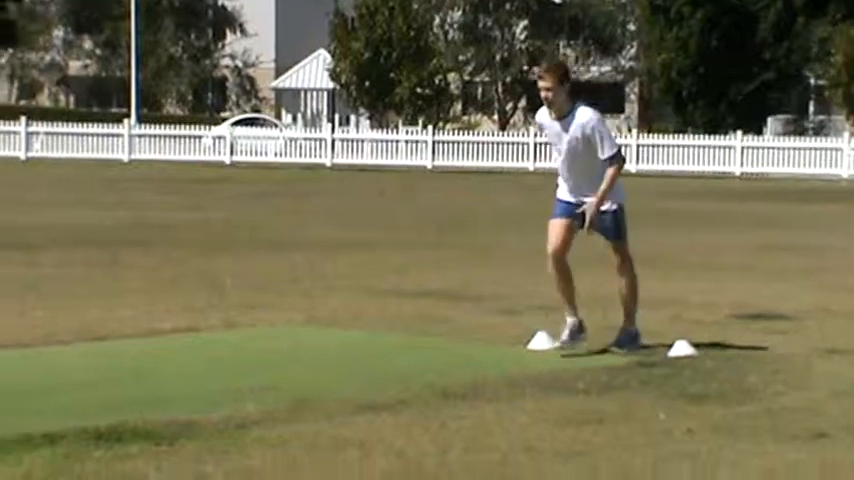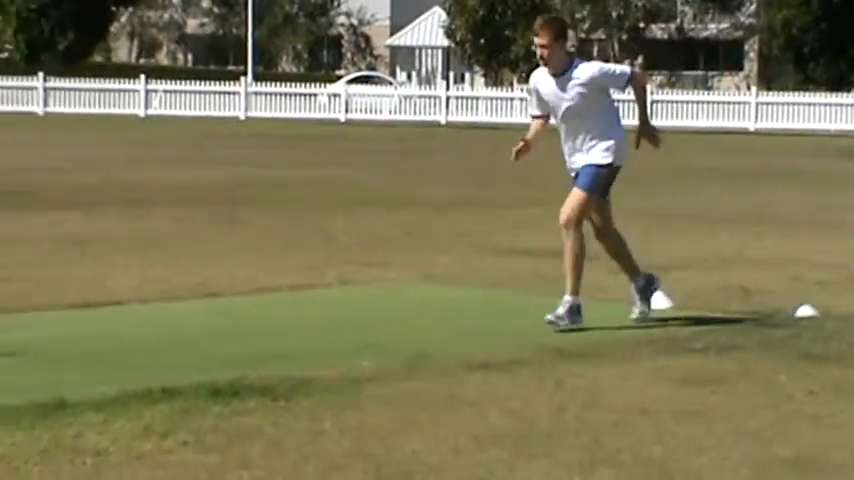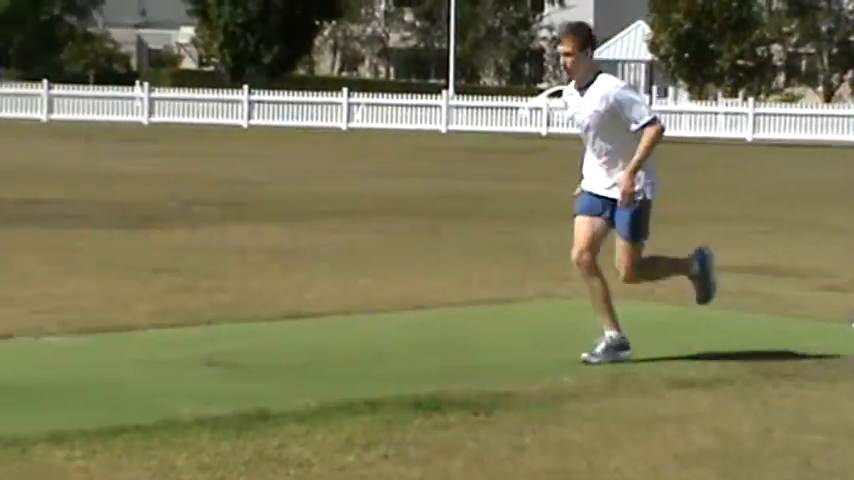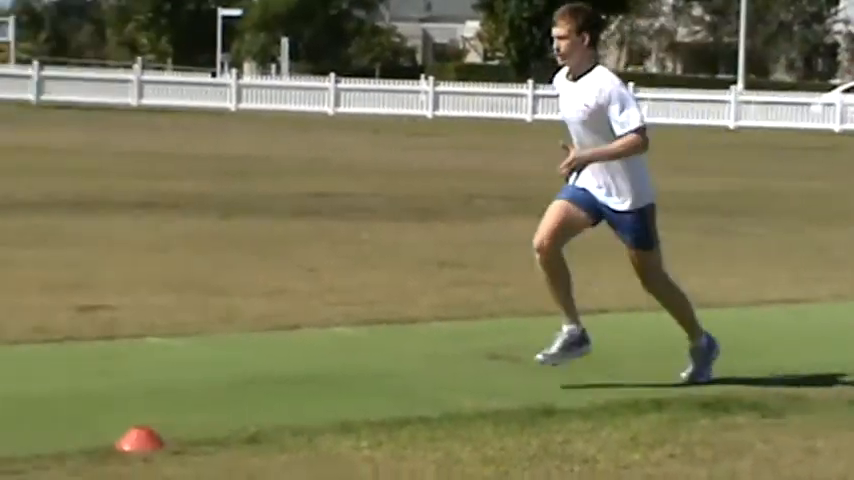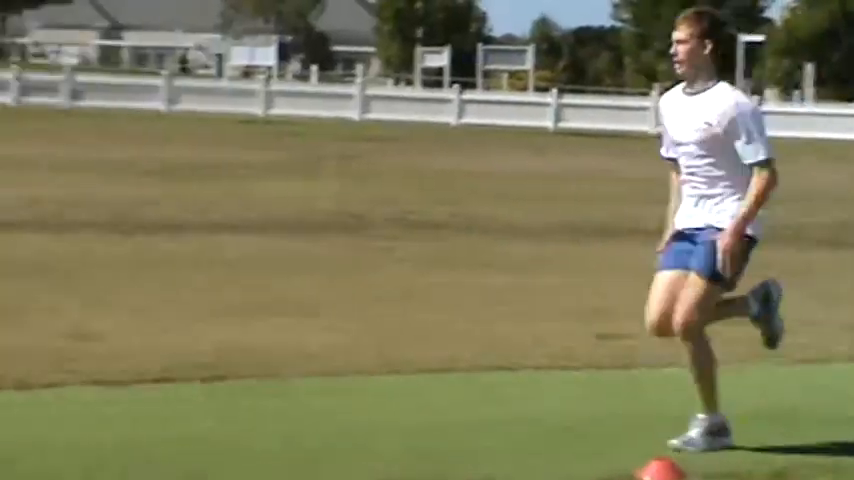
dt=0.5s
person 1, frame 1
left shoulder: (588, 119)
right shoulder: (542, 117)
left elbow: (617, 160)
left wrist: (597, 199)
left hip: (602, 199)
right hip: (569, 196)
left knee: (621, 262)
right knee: (554, 252)
left ankle: (630, 330)
right ankle: (573, 322)
person 1, frame 2
left shoulder: (591, 72)
right shoulder: (537, 79)
left elbow: (636, 76)
right elbow: (540, 118)
left wrist: (644, 122)
right wrist: (527, 141)
left hip: (603, 154)
right hip: (577, 160)
left knee: (568, 220)
right knee: (603, 230)
left ankle: (571, 305)
right ankle: (642, 283)
person 1, frame 3
left shoulder: (614, 91)
right shoulder: (570, 94)
left elbow: (654, 128)
left wrist: (630, 172)
left hip: (631, 187)
right hip: (594, 186)
left knee: (628, 272)
right knee: (581, 257)
left ankle: (694, 263)
right ankle: (614, 338)
person 1, frame 4
left shoulder: (609, 86)
right shoulder: (561, 81)
left elbow: (640, 140)
left wrist: (587, 156)
left hip: (626, 191)
right hip: (587, 184)
left knee: (650, 278)
right knee: (543, 244)
left ankle: (701, 345)
right ankle: (573, 331)
person 1, frame 5
left shoulder: (733, 105)
right shoulder: (671, 103)
left elbow: (766, 171)
left wrist: (737, 227)
right wrist: (670, 226)
left hip: (724, 228)
right hip: (688, 227)
left knee: (685, 324)
right knee: (657, 324)
left ankle: (712, 422)
right ankle: (757, 301)
